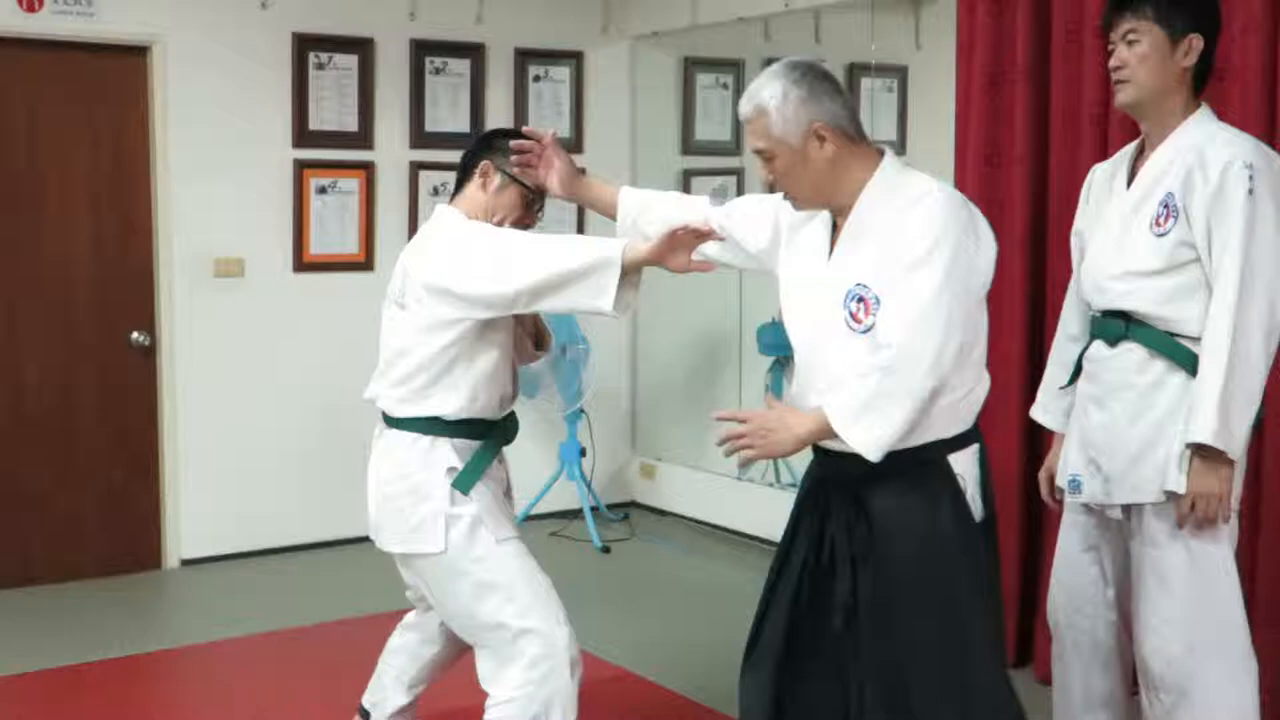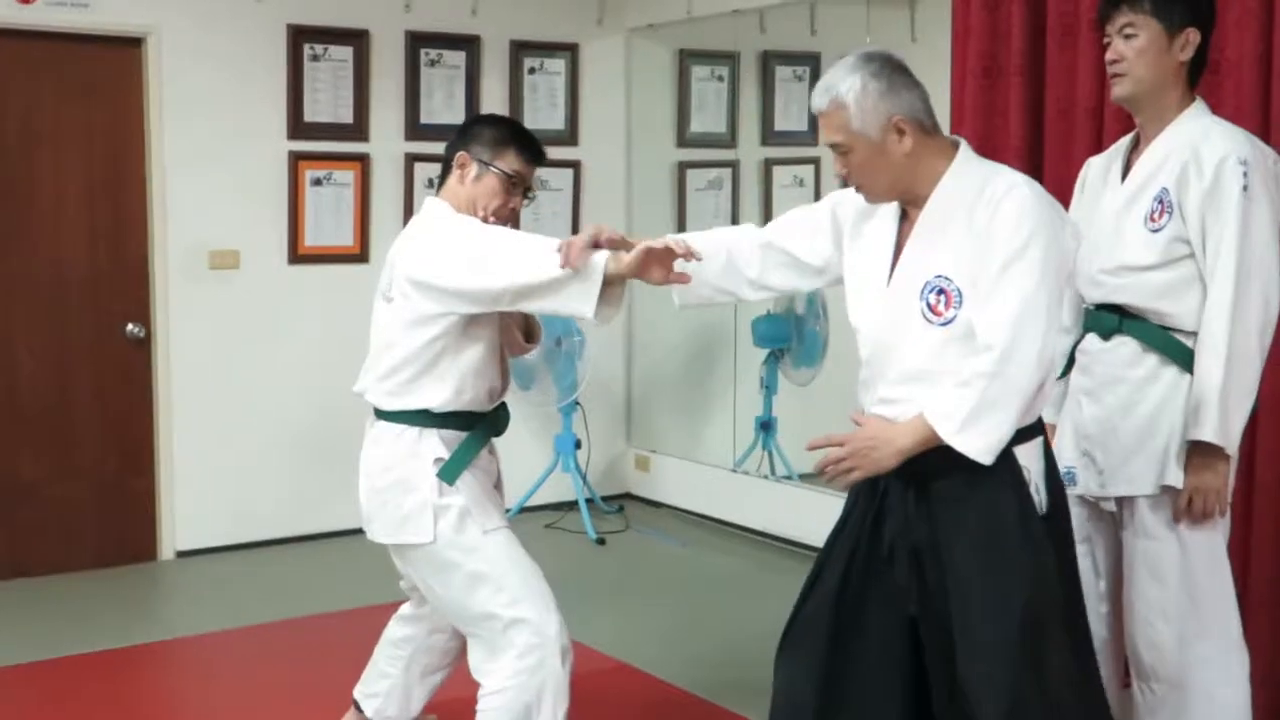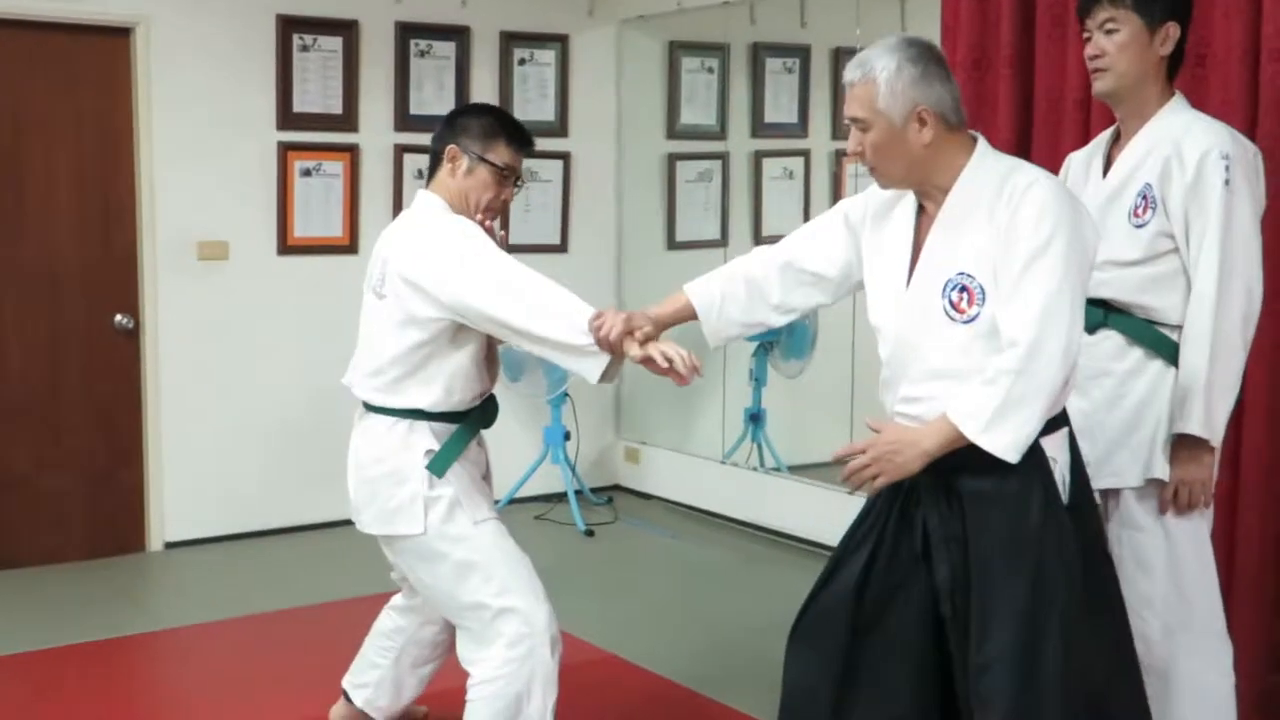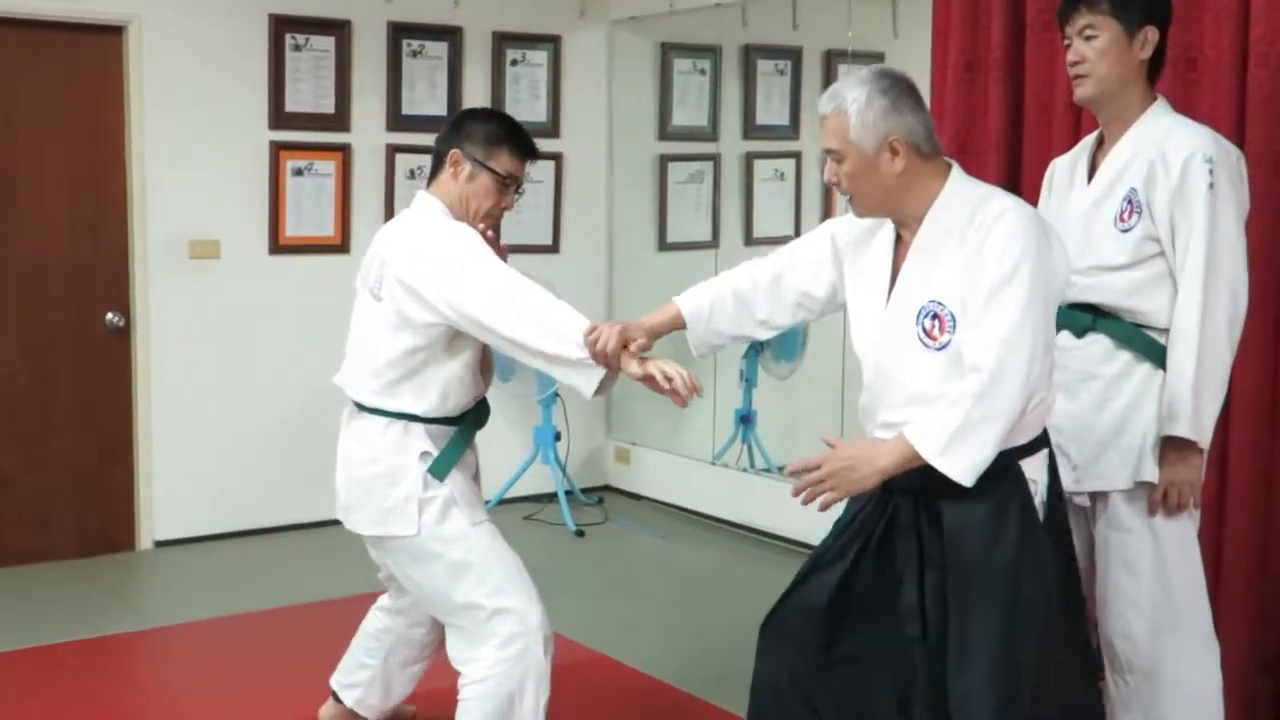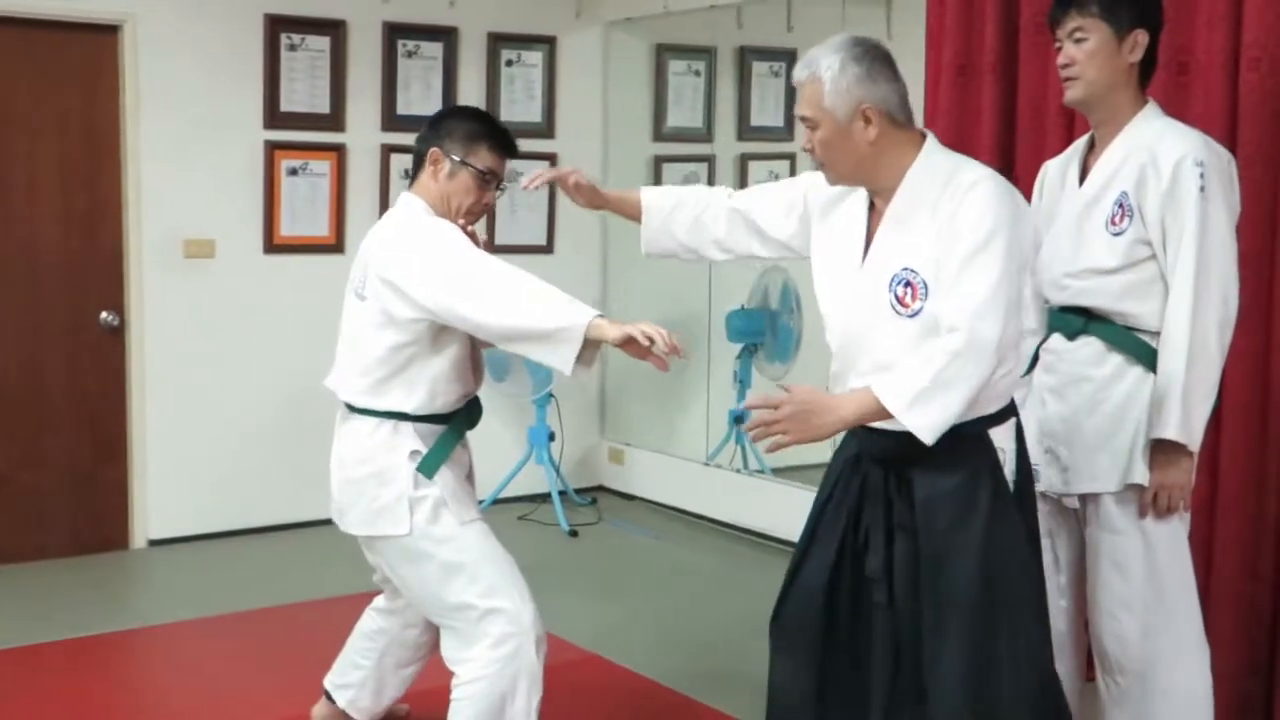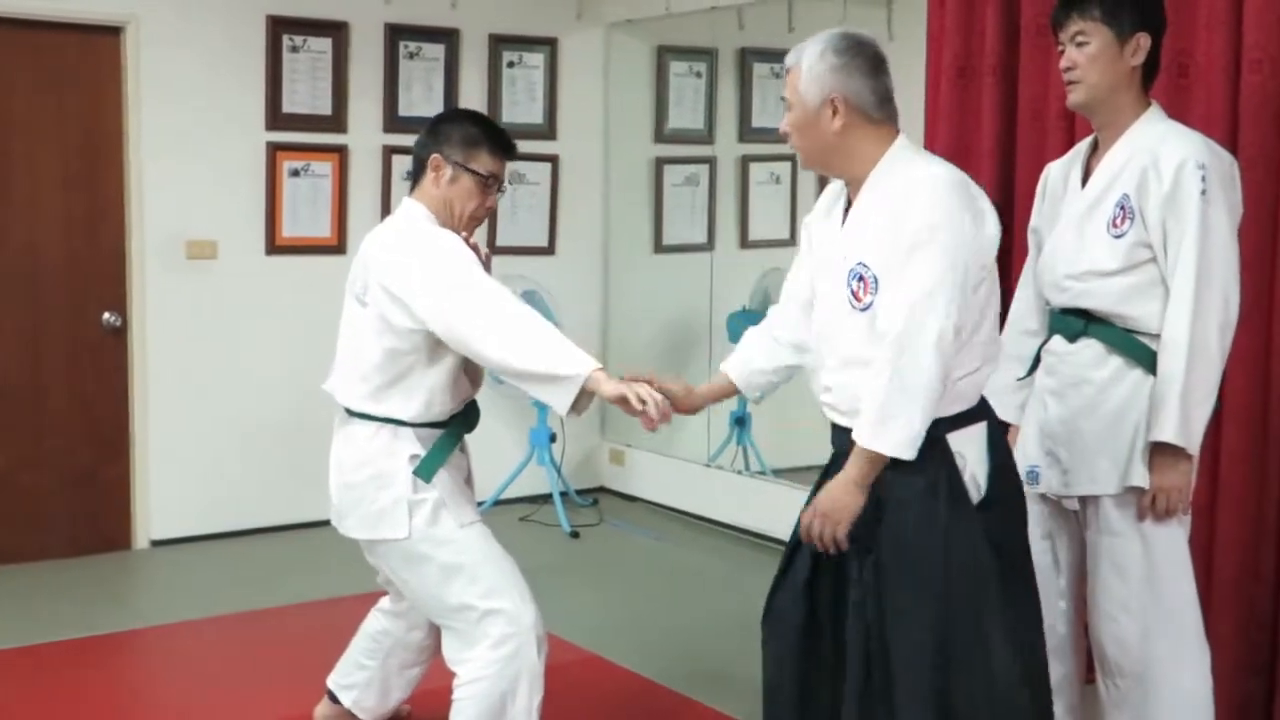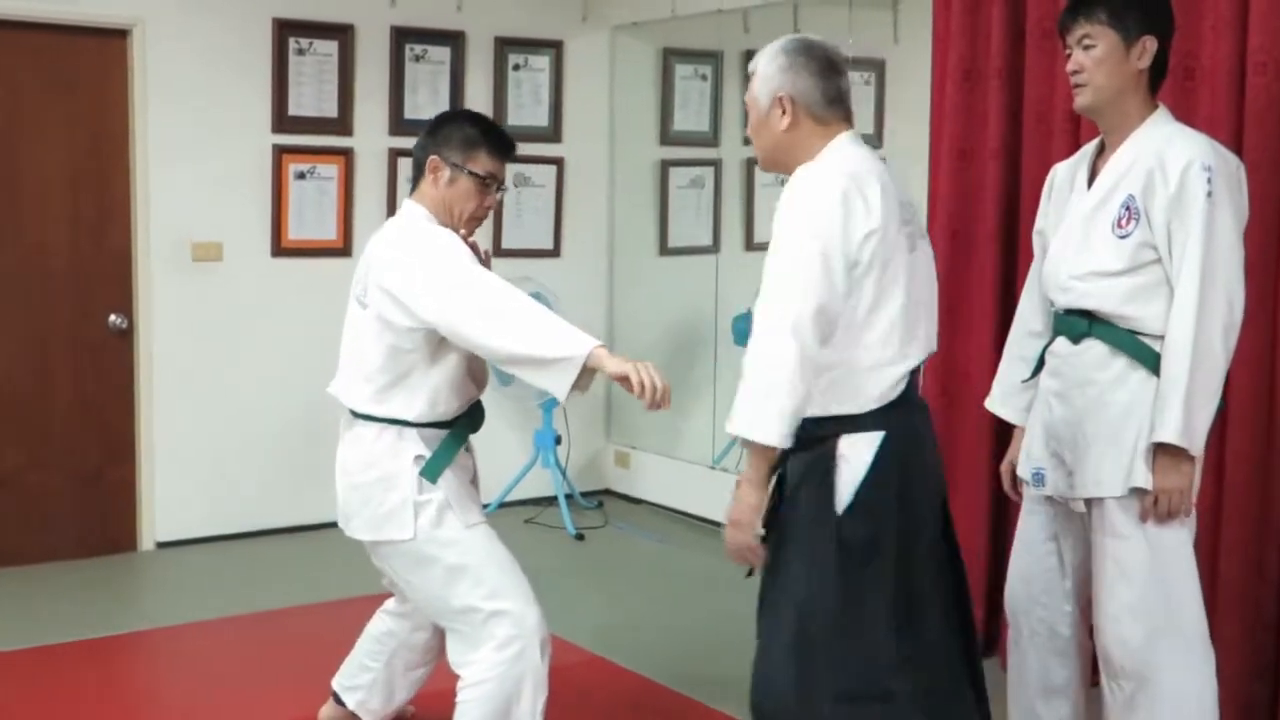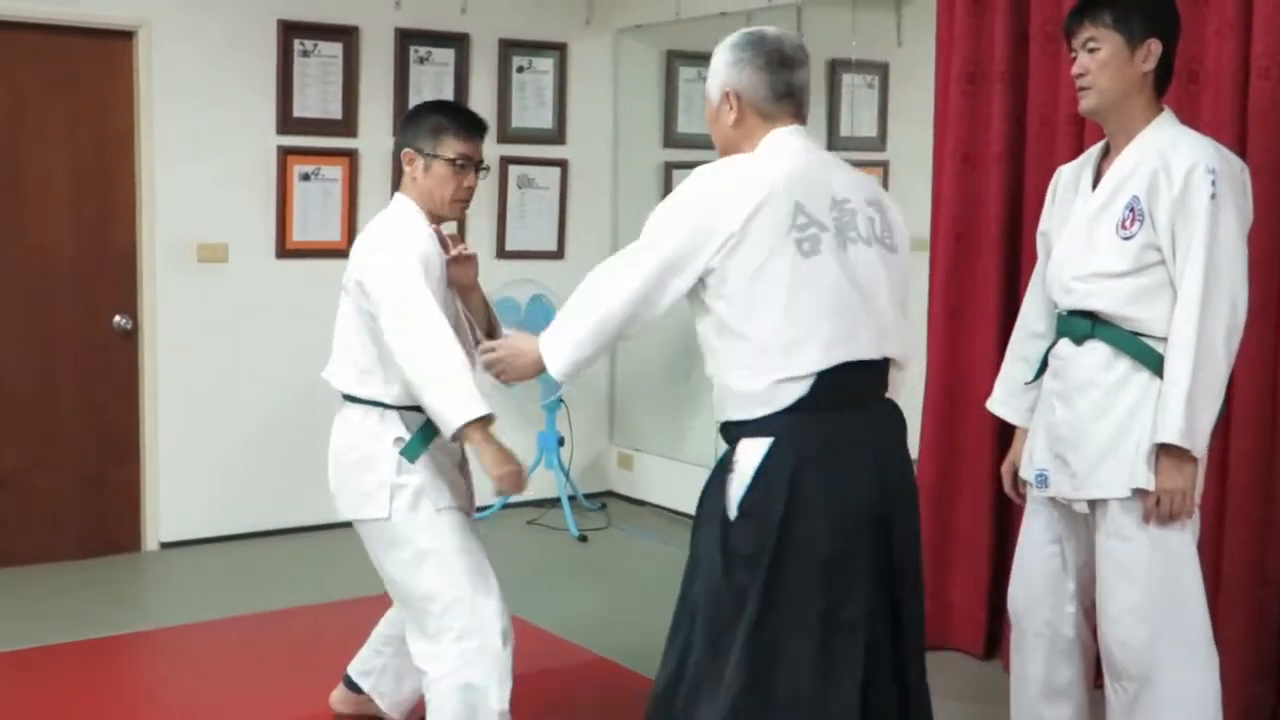
dt=0.3s
person 1, frame 1
right shoulder: (1105, 177)
left wrist: (1214, 447)
right wrist: (1058, 429)
left hip: (1175, 417)
right hip: (1100, 414)
left knee: (1186, 636)
right knee: (1078, 618)
person 1, frame 2
right shoulder: (1099, 170)
left wrist: (1211, 442)
right wrist: (1052, 415)
left hip: (1168, 410)
right hip: (1092, 405)
left knee: (1176, 625)
right knee: (1075, 608)
person 1, frame 3
left shoulder: (1208, 151)
right shoulder: (1081, 164)
left elbow: (1225, 298)
left wrist: (1197, 433)
left hip: (1151, 401)
right hip: (1075, 401)
left knee: (1165, 614)
person 1, frame 4
left shoulder: (1191, 155)
right shoulder: (1064, 169)
left elbow: (1212, 300)
left wrist: (1185, 436)
left hip: (1139, 405)
right hip: (1060, 401)
left knee: (1149, 617)
person 1, frame 5
left shoulder: (1183, 159)
right shoulder: (1057, 172)
left elbow: (1203, 303)
left wrist: (1176, 440)
left hip: (1131, 408)
right hip: (1052, 403)
left knee: (1140, 621)
right knee: (1036, 605)
person 1, frame 6
left shoulder: (1185, 161)
right shoulder: (1059, 173)
left elbow: (1203, 305)
left wrist: (1173, 442)
right wrist: (1013, 418)
left hip: (1131, 408)
right hip: (1054, 404)
left knee: (1138, 622)
right knee: (1032, 607)
person 1, frame 7
left shoulder: (1190, 164)
right shoulder: (1066, 176)
left elbow: (1207, 307)
left wrist: (1177, 444)
right wrist: (1020, 422)
left hip: (1136, 413)
right hip: (1061, 409)
left knee: (1143, 625)
right knee: (1036, 606)
person 1, frame 8
left shoulder: (1195, 166)
right shoulder: (1071, 177)
left elbow: (1210, 309)
left wrist: (1179, 444)
right wrist: (1022, 424)
left hip: (1138, 417)
right hip: (1065, 413)
left knee: (1146, 627)
right knee: (1042, 610)
person 2, frame 1
left shoulder: (934, 217)
right shoulder: (800, 217)
left elbow: (912, 365)
right elbow: (704, 223)
left wrist: (802, 427)
right wrist: (579, 188)
left hip: (922, 493)
right hip: (841, 487)
person 2, frame 2
left shoulder: (1014, 210)
right shoulder: (860, 211)
left elbow: (1013, 363)
right elbow: (757, 253)
left wrist: (904, 438)
left hip: (991, 487)
right hip: (901, 484)
right knee: (832, 656)
person 2, frame 3
left shoulder: (1034, 204)
right shoulder: (878, 210)
left elbow: (1037, 358)
right elbow: (778, 272)
left wrist: (926, 440)
right wrist: (652, 318)
left hip: (1013, 484)
right hip: (921, 480)
right knee: (838, 646)
person 2, frame 4
left shoulder: (1006, 231)
right shoulder: (859, 234)
left elbow: (997, 386)
right elbow: (767, 287)
left wrist: (882, 458)
right wrist: (645, 327)
left hip: (992, 503)
right hip: (901, 496)
right knee: (807, 647)
person 2, frame 5
left shoulder: (979, 202)
right shoulder: (830, 198)
left elbow: (967, 348)
right elbow: (726, 216)
left wrist: (842, 407)
right wrist: (604, 198)
left hip: (960, 471)
right hip: (873, 464)
right knee: (820, 636)
person 2, frame 6
left shoulder: (935, 198)
right shoulder: (836, 204)
left elbow: (917, 356)
right elbow: (795, 325)
left wrist: (852, 477)
right wrist: (700, 395)
left hip: (936, 470)
right hip: (862, 462)
right knee: (811, 635)
person 2, frame 7
left shoulder: (824, 189)
right shoulder: (868, 183)
left elbow: (787, 337)
left wrist: (751, 479)
left hip: (852, 457)
right hip: (888, 447)
person 2, frame 8
left shoulder: (726, 188)
right shoulder: (871, 196)
left elbow: (625, 287)
left wrist: (540, 352)
left hip: (785, 464)
right hip: (870, 445)
person 3, frame 1
left shoulder: (456, 252)
right shoulder: (452, 248)
left elbow: (528, 347)
right elbow: (535, 265)
left wrist: (520, 311)
right wrist: (644, 252)
left hip: (432, 471)
right hip: (438, 481)
left knee: (446, 611)
right knee: (539, 645)
person 3, frame 2
left shoulder: (450, 246)
right shoulder: (439, 242)
left elbow: (518, 336)
right elbow: (521, 263)
left wrist: (516, 308)
right wrist: (622, 263)
left hip: (425, 464)
right hip: (429, 472)
left knee: (441, 604)
right knee: (529, 635)
person 3, frame 3
left shoulder: (421, 234)
right shoulder: (436, 239)
left elbow: (491, 312)
right elbow: (519, 301)
left wrist: (491, 258)
right wrist: (622, 340)
left hip: (408, 455)
right hip: (417, 465)
left knee: (432, 594)
right knee: (519, 625)
person 3, frame 4
left shoulder: (413, 235)
right shoulder: (435, 244)
left elbow: (486, 316)
right elbow: (516, 311)
left wrist: (487, 264)
right wrist: (625, 357)
left hip: (394, 456)
right hip: (408, 467)
left knee: (419, 595)
right knee: (511, 626)
person 3, frame 5
left shoulder: (408, 237)
right shoulder: (414, 240)
left elbow: (473, 312)
right elbow: (498, 297)
left wrist: (471, 261)
right wrist: (602, 327)
left hip: (397, 457)
right hip: (402, 467)
left knee: (416, 595)
right knee: (504, 625)
person 3, frame 6
left shoulder: (405, 243)
right shoulder: (418, 250)
left elbow: (468, 326)
right elbow: (495, 325)
left wrist: (472, 276)
right wrist: (601, 380)
left hip: (392, 461)
right hip: (401, 469)
left knee: (421, 597)
right knee: (505, 626)
person 3, frame 7
left shoulder: (412, 245)
right shoulder: (419, 251)
left elbow: (468, 334)
right elbow: (494, 319)
left wrist: (476, 280)
right wrist: (606, 360)
left hip: (408, 463)
right hip: (405, 473)
left knee: (429, 598)
right knee: (509, 628)
person 3, frame 8
left shoulder: (424, 241)
right shoulder: (400, 243)
left elbow: (480, 336)
right elbow: (423, 341)
left wrist: (468, 287)
right wrist: (484, 439)
left hip: (416, 447)
right hip: (389, 452)
left knee: (432, 597)
right knee: (470, 621)
